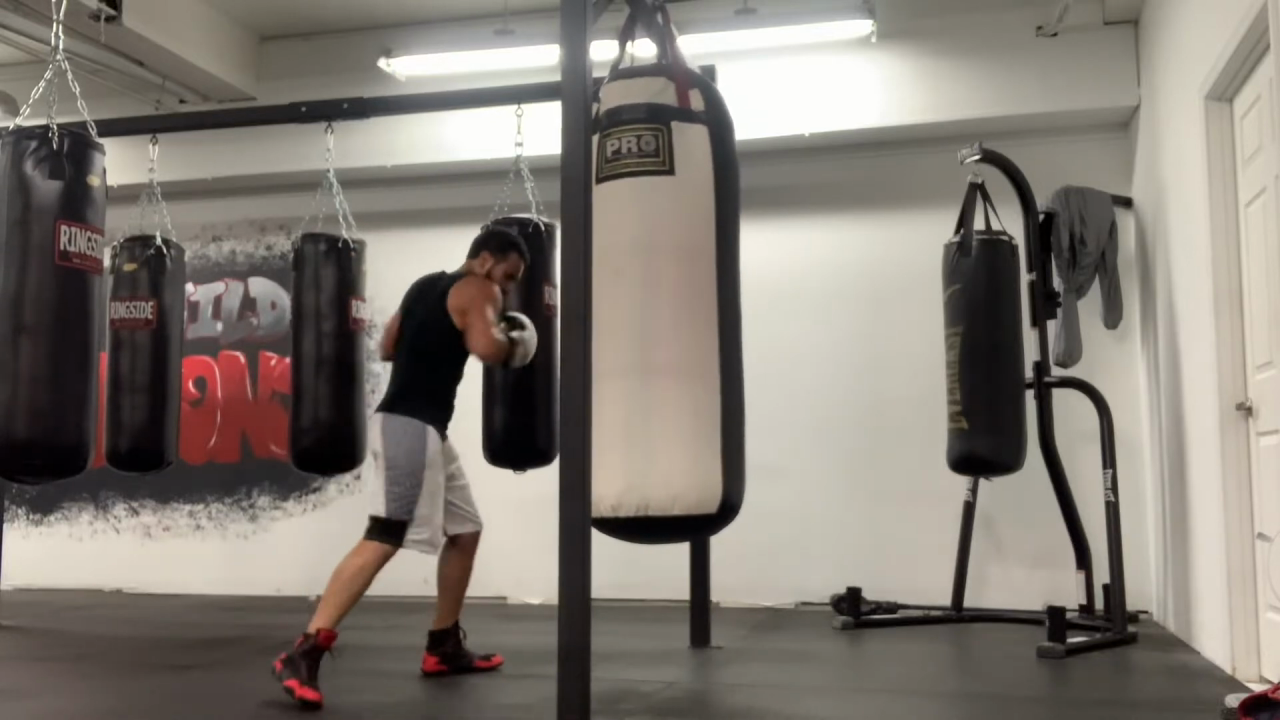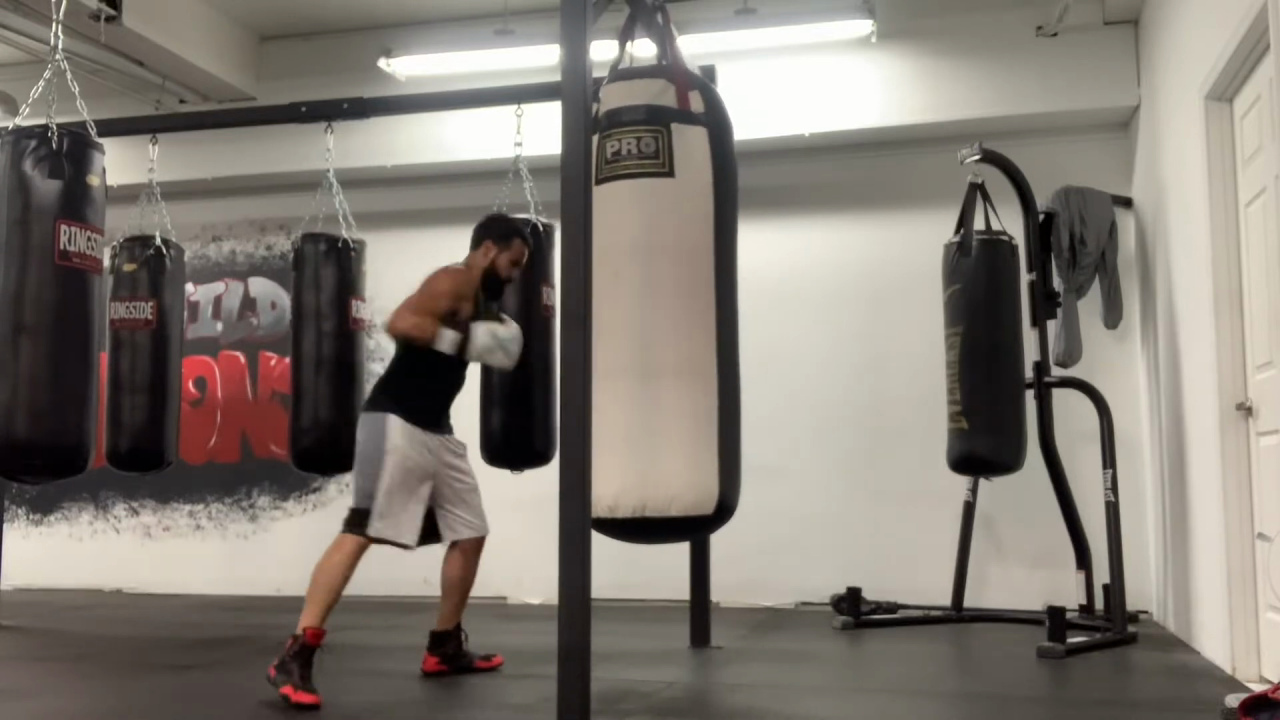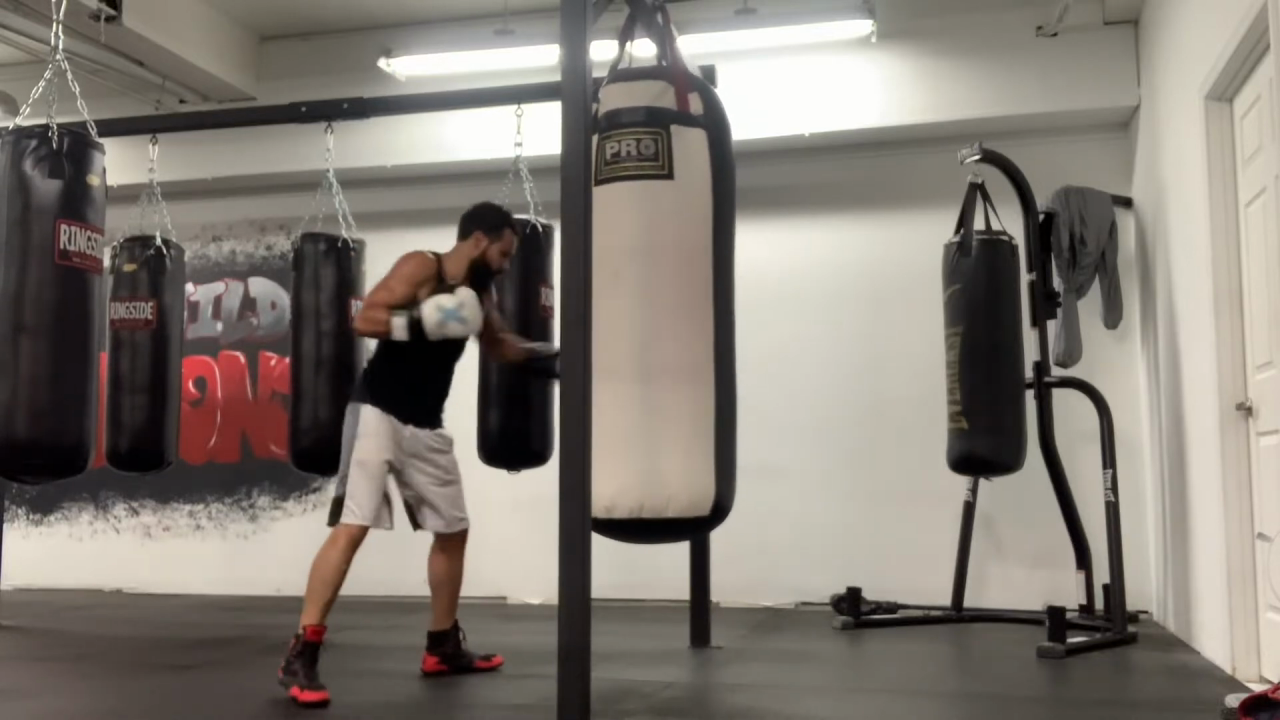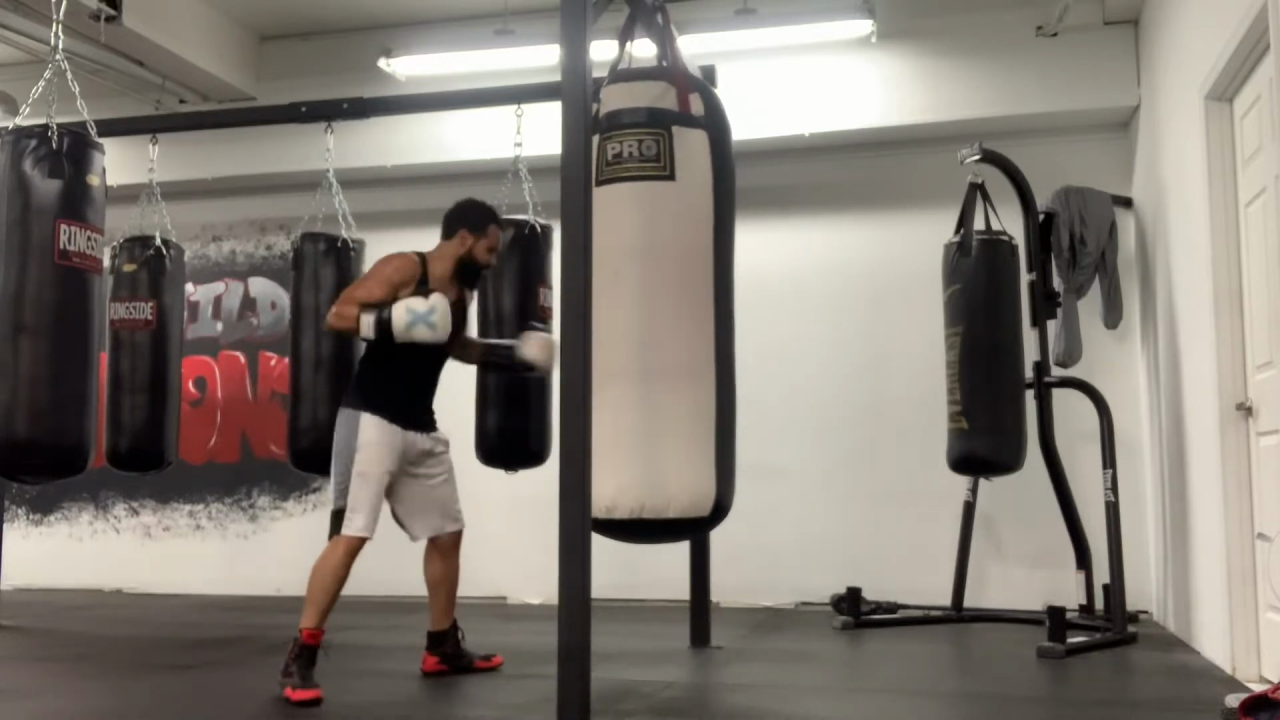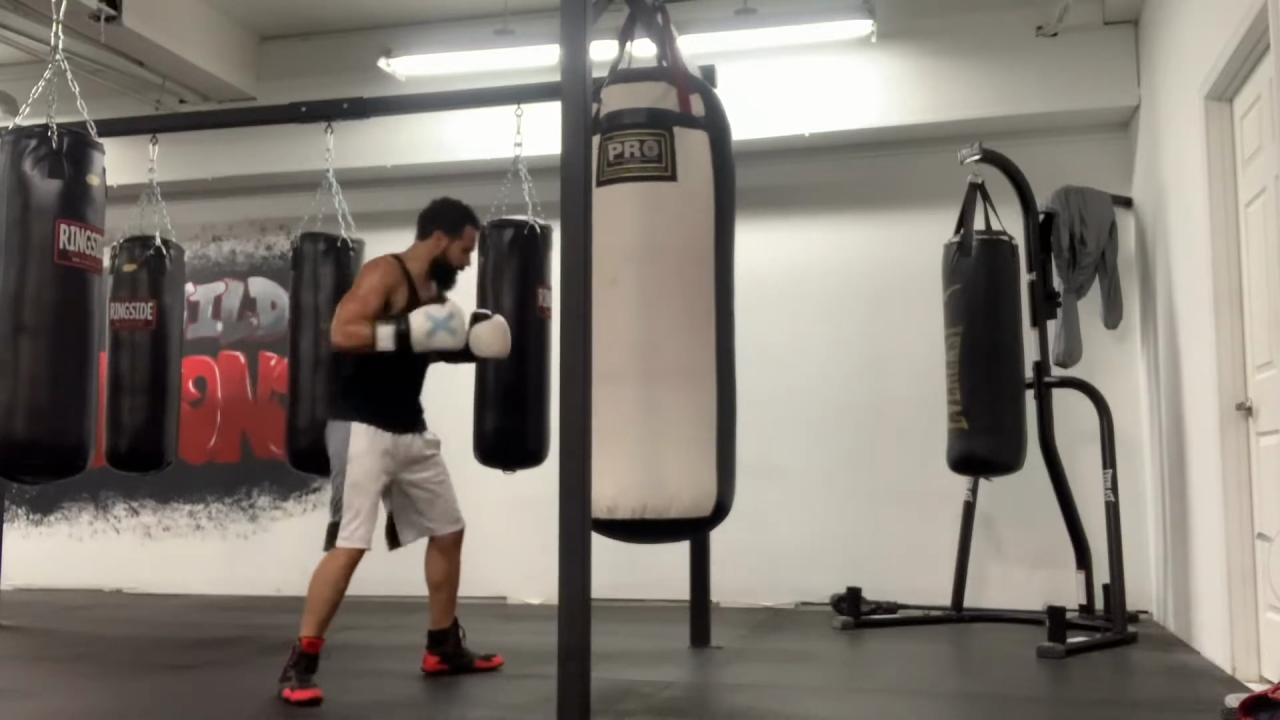
dt=0.1s
person 1, frame 1
left shoulder: (428, 288)
right shoulder: (478, 290)
left elbow: (389, 349)
right elbow: (488, 348)
right wrist: (517, 342)
left hip: (411, 424)
right hip: (412, 425)
left knee: (463, 532)
right knee: (385, 539)
left ankle: (443, 646)
right ankle: (302, 653)
person 1, frame 2
left shoulder: (476, 294)
right shoulder: (459, 280)
right elbow: (403, 325)
right wrist: (467, 340)
left hip: (433, 431)
right hip: (395, 422)
left knee: (470, 533)
right knee: (358, 533)
left ankle: (445, 647)
right ankle: (295, 657)
person 1, frame 3
left shoulder: (479, 291)
right shoulder: (419, 268)
left elbow: (504, 347)
right elbow: (364, 320)
left wrist: (555, 359)
right wrist: (422, 321)
left hip: (426, 426)
right hip: (379, 412)
left knee: (452, 531)
right knee: (351, 527)
left ankle: (443, 648)
right ankle: (301, 655)
person 1, frame 4
left shoulder: (461, 290)
right shoulder: (402, 267)
left elbow: (463, 348)
right elbow: (338, 314)
left wrist: (514, 351)
right wrist: (396, 320)
left hip: (420, 427)
right hip: (370, 419)
left knee: (446, 535)
right knee: (351, 535)
left ankle: (443, 648)
right ankle: (300, 658)
person 1, frame 5
left shoulder: (434, 288)
right shoulder: (383, 274)
right elbow: (342, 335)
left wrist: (468, 342)
right wrist: (408, 333)
left hip: (411, 431)
right hip: (361, 428)
left knee: (448, 532)
right knee: (348, 546)
left ankle: (443, 646)
right ankle: (300, 662)
